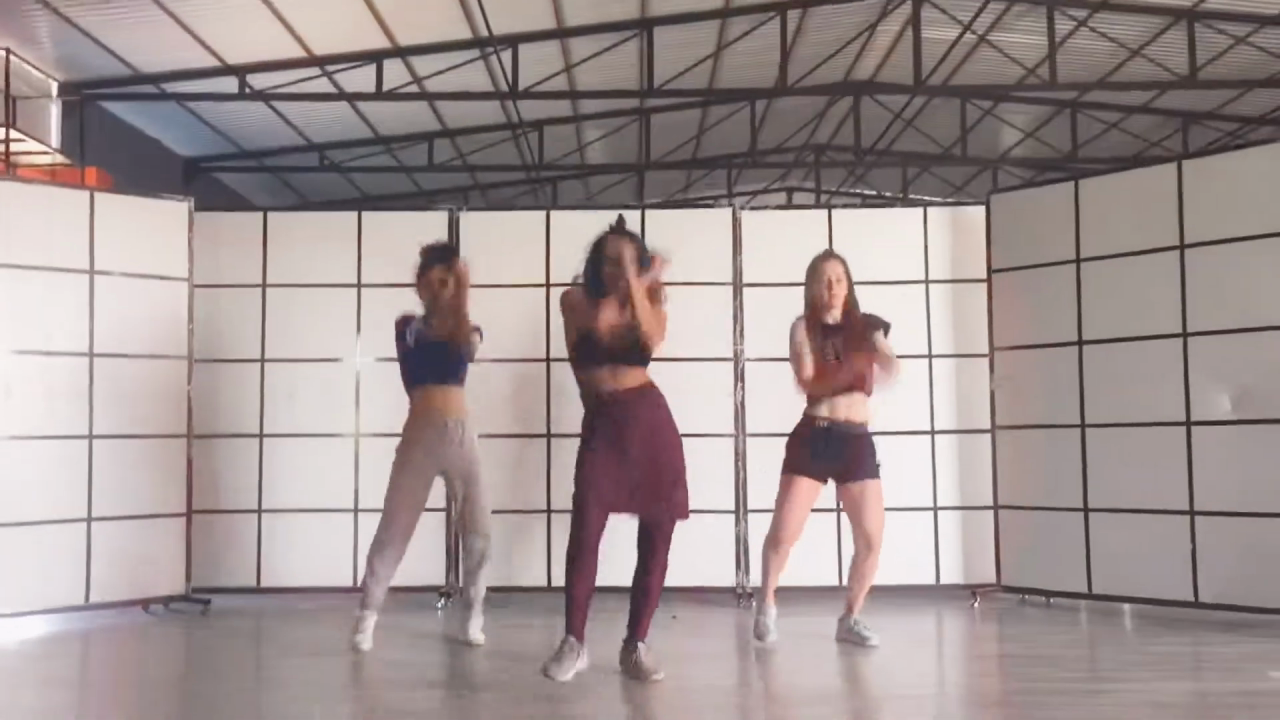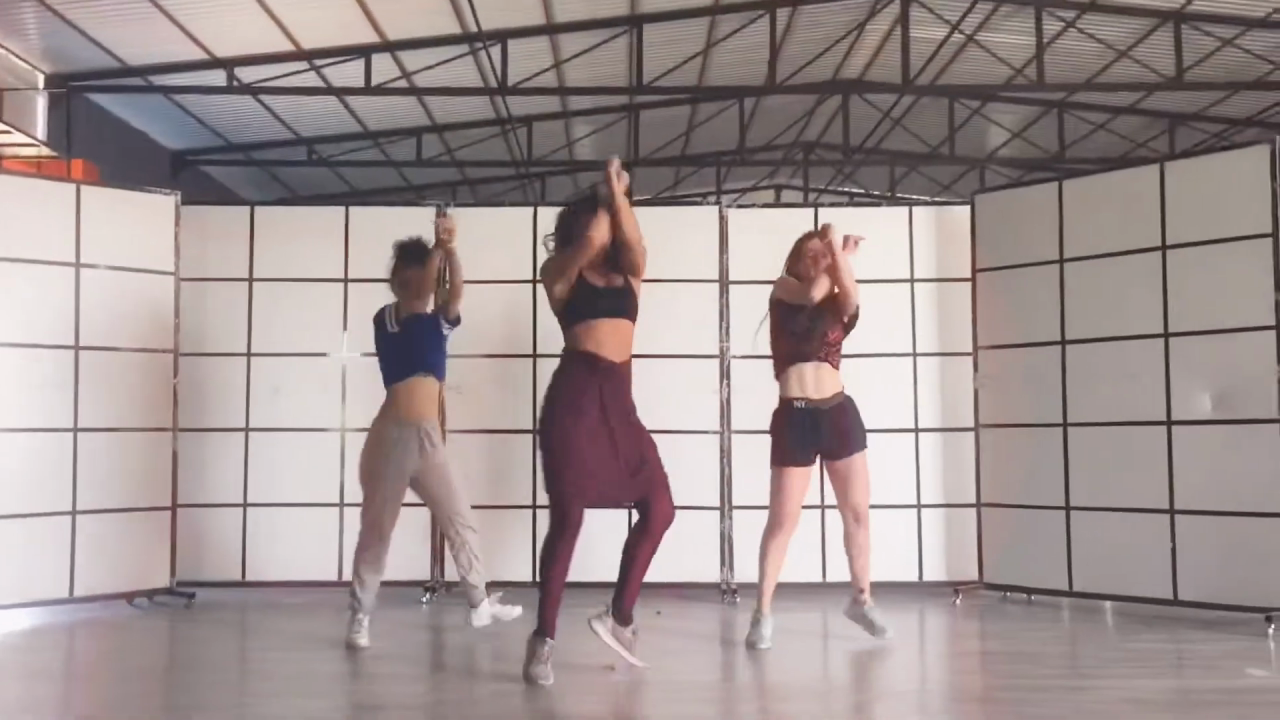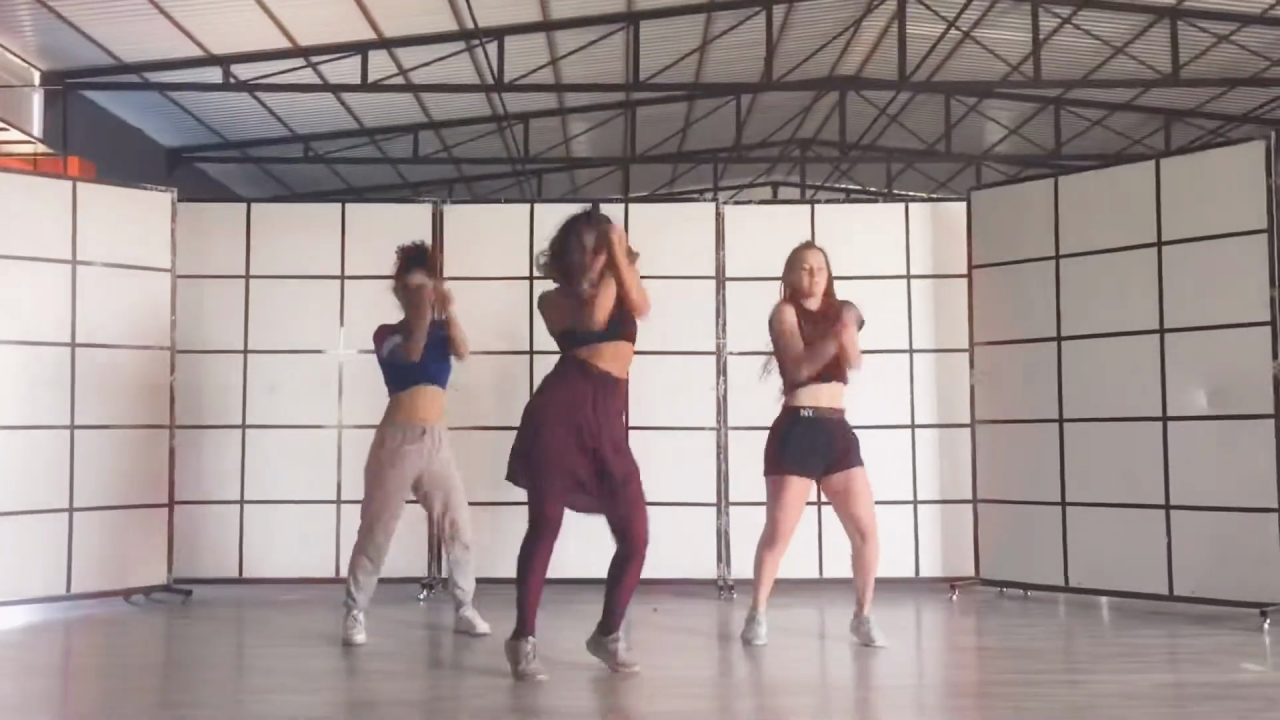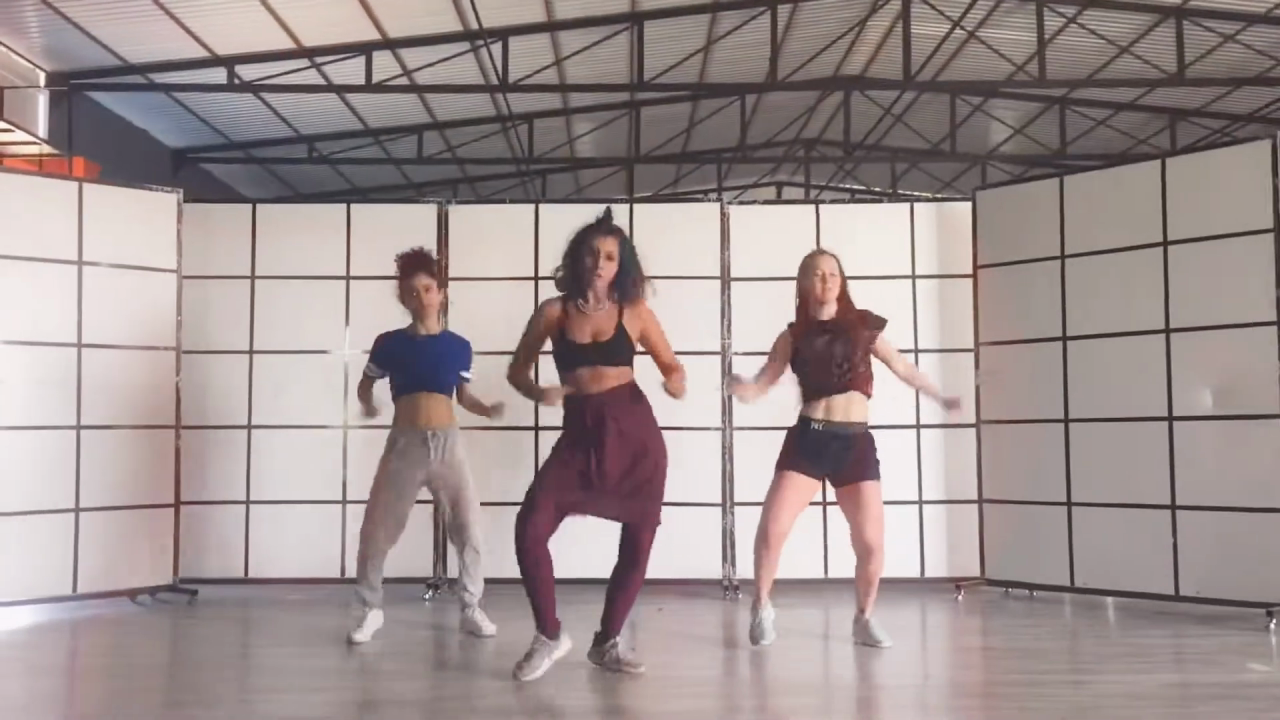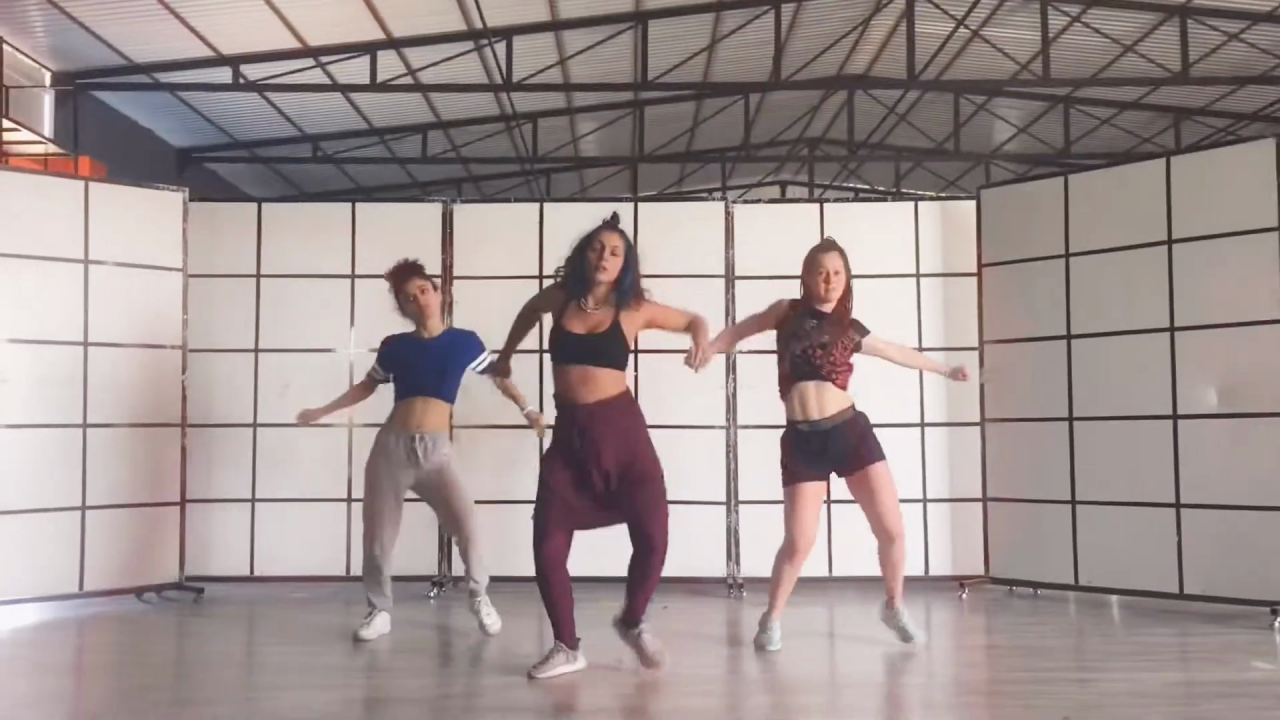
dt=0.2s
person 1, frame 1
left shoulder: (652, 308)
right shoulder: (576, 302)
left elbow: (649, 338)
right elbow: (594, 332)
left wrist: (639, 293)
right wrist: (624, 283)
left hip: (650, 423)
right hip: (603, 427)
left knee: (656, 541)
right knee: (585, 527)
left ankle: (635, 646)
right ankle: (574, 642)
person 1, frame 2
left shoulder: (626, 267)
right shoulder: (559, 270)
left elbow: (635, 247)
right elbow: (589, 241)
left wrist: (618, 197)
right wrist: (606, 197)
left hip: (617, 399)
right hip: (576, 394)
left knee: (659, 511)
right knee: (568, 517)
left ankle: (618, 617)
right ankle: (543, 638)
person 1, frame 3
left shoulder: (620, 288)
right shoulder: (555, 299)
left elbow: (640, 306)
right elbow: (592, 317)
left wrist: (619, 251)
right wrist: (608, 267)
left hip: (608, 421)
right hip: (563, 410)
left knee: (636, 538)
right knee: (546, 523)
left ankle: (607, 635)
right ankle: (523, 640)
person 1, frame 4
left shoulder: (635, 312)
right shoulder: (552, 311)
left elbow: (672, 368)
right elbow: (517, 370)
left wrist: (675, 381)
right wrist: (540, 393)
left hip: (634, 430)
right hip: (581, 433)
left knee: (639, 547)
right knee: (529, 529)
left ankle: (607, 643)
right ankle: (549, 635)
person 1, frame 5
left shoulder: (635, 310)
right shoulder: (557, 299)
left elbow: (694, 320)
right elbow: (527, 312)
left wrist: (700, 343)
right wrist: (505, 357)
left hip: (621, 432)
right hip: (569, 437)
left knee: (652, 539)
right knee: (548, 548)
left ankle: (633, 622)
right ankle: (567, 646)
person 2, frame 1
left shoulder: (866, 327)
right shoulder: (803, 327)
left elbow: (888, 365)
right elbow: (807, 382)
left wrist: (882, 360)
right wrist: (848, 370)
left hip: (855, 443)
right hip: (813, 438)
left knee: (871, 537)
right knee: (783, 533)
left ankle: (850, 619)
right ankle: (767, 606)
person 2, frame 2
left shoulder: (838, 306)
right shoulder: (785, 289)
left elbow: (850, 299)
right elbow: (814, 292)
left wrist: (840, 254)
right wrist: (837, 254)
left hip: (838, 413)
right hip: (794, 417)
left knee: (858, 513)
right knee: (781, 520)
left ankle: (861, 600)
right ankle: (763, 613)
person 2, frame 3
left shoulder: (842, 312)
right shoulder: (785, 312)
left elbow: (853, 362)
right elbow: (799, 367)
left wrist: (844, 335)
right wrist: (832, 341)
left hip: (837, 430)
right hip: (796, 428)
left knee: (865, 528)
right knee: (778, 531)
left ankle: (863, 614)
right ankle: (757, 613)
person 2, frame 4
left shoulder: (863, 325)
right shoulder: (794, 335)
left elbow: (900, 365)
right elbow: (762, 382)
left wrist: (940, 397)
right wrist: (742, 387)
left hip: (856, 442)
right hip: (809, 440)
left knee: (870, 544)
right knee: (770, 531)
left ankle: (864, 618)
right ankle: (762, 608)
person 2, frame 5
left shoulder: (851, 329)
right shoulder: (787, 312)
left elbow: (896, 351)
right elbow: (739, 330)
left wrist: (944, 369)
right wrist: (706, 347)
left hip: (850, 432)
right hip: (802, 440)
left knee: (892, 528)
right knee: (799, 542)
left ankle: (894, 605)
right ankle: (771, 619)
person 3, frame 1
left shoulder: (466, 329)
right shoulder: (408, 327)
left elbow: (468, 346)
right elbow: (442, 326)
left wrist: (461, 286)
left hip: (461, 435)
right hip: (421, 436)
left knee: (478, 528)
right knee: (395, 526)
left ankle: (472, 613)
right ankle: (369, 612)
person 3, frame 2
left shoulder: (439, 323)
right shoulder: (386, 320)
left elbow: (452, 295)
right elbow: (416, 298)
left wrist: (449, 250)
right wrist: (437, 249)
left hip: (428, 436)
right hip: (391, 435)
left knee: (460, 521)
right knee: (376, 529)
left ankle: (480, 603)
right ankle: (360, 615)
person 3, frame 3
left shoulder: (442, 331)
right shoulder: (388, 334)
left elbow: (462, 351)
right elbow: (411, 353)
left wrist: (446, 305)
right wrist: (425, 307)
left hip: (436, 442)
right hip: (396, 440)
left knee: (458, 529)
right knee: (375, 532)
left ankle: (464, 609)
right ankle: (355, 614)
person 3, frame 4
left shoulder: (458, 346)
right shoulder: (389, 343)
left elbow: (464, 396)
right elbow: (366, 384)
left wrist: (488, 409)
right wrist: (367, 404)
left hip: (448, 446)
right hip: (404, 448)
left knee: (469, 533)
right knee: (375, 534)
left ankle: (471, 610)
right ankle: (371, 610)
person 3, frame 5
left shoulder: (465, 342)
right shoulder: (394, 347)
left elbow: (498, 377)
right elbow: (367, 385)
left wrist: (526, 408)
right wrist: (324, 410)
left hip: (434, 451)
right hip: (392, 446)
left knee: (466, 523)
right knee: (378, 537)
left ankle: (480, 599)
right ankle: (380, 611)
